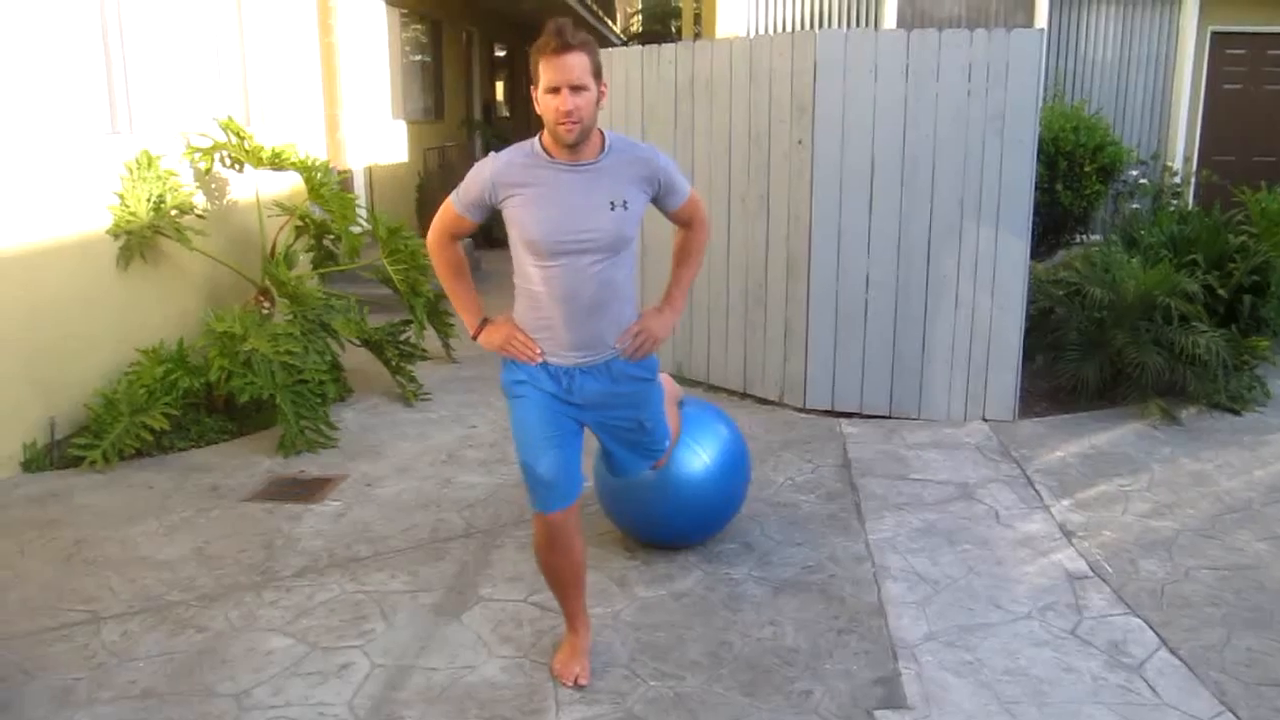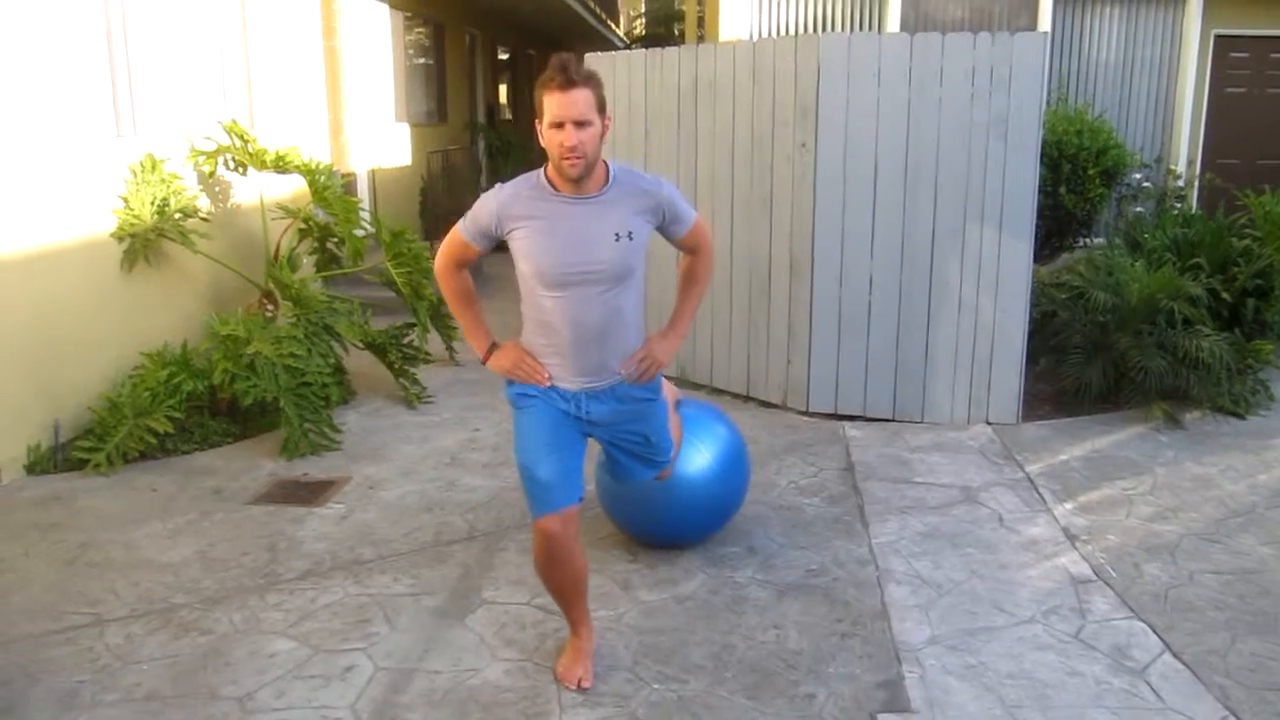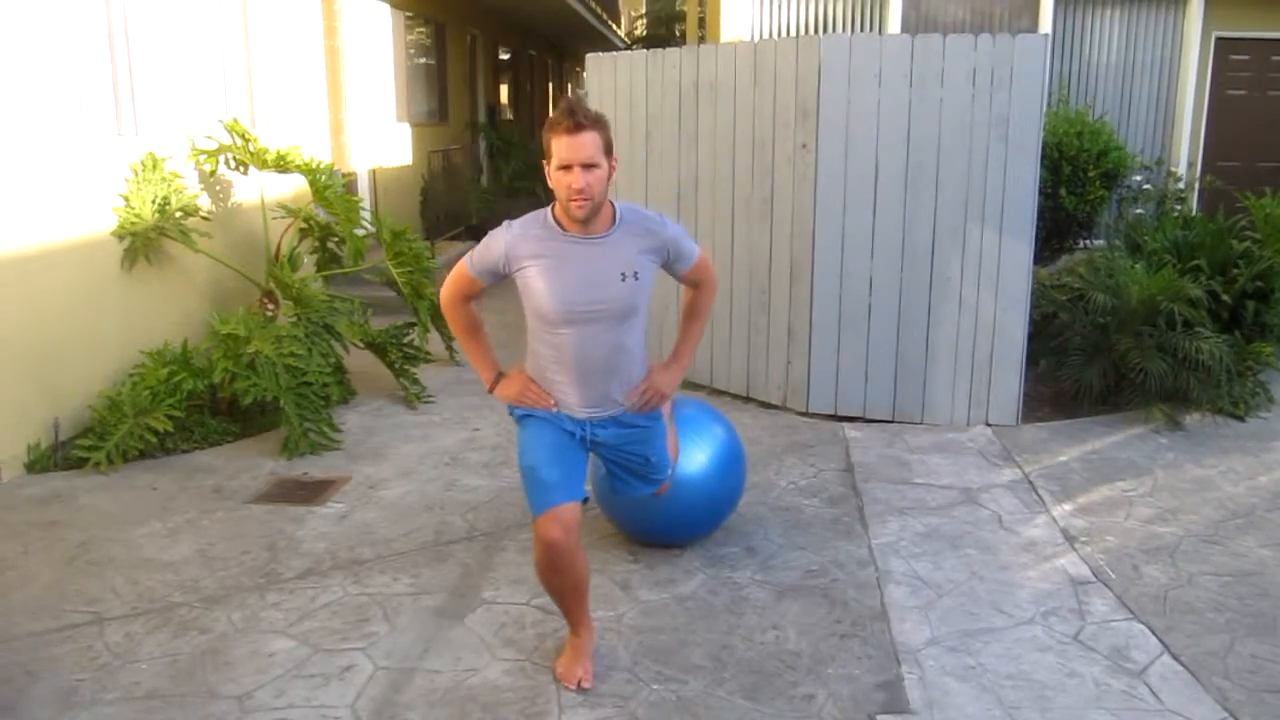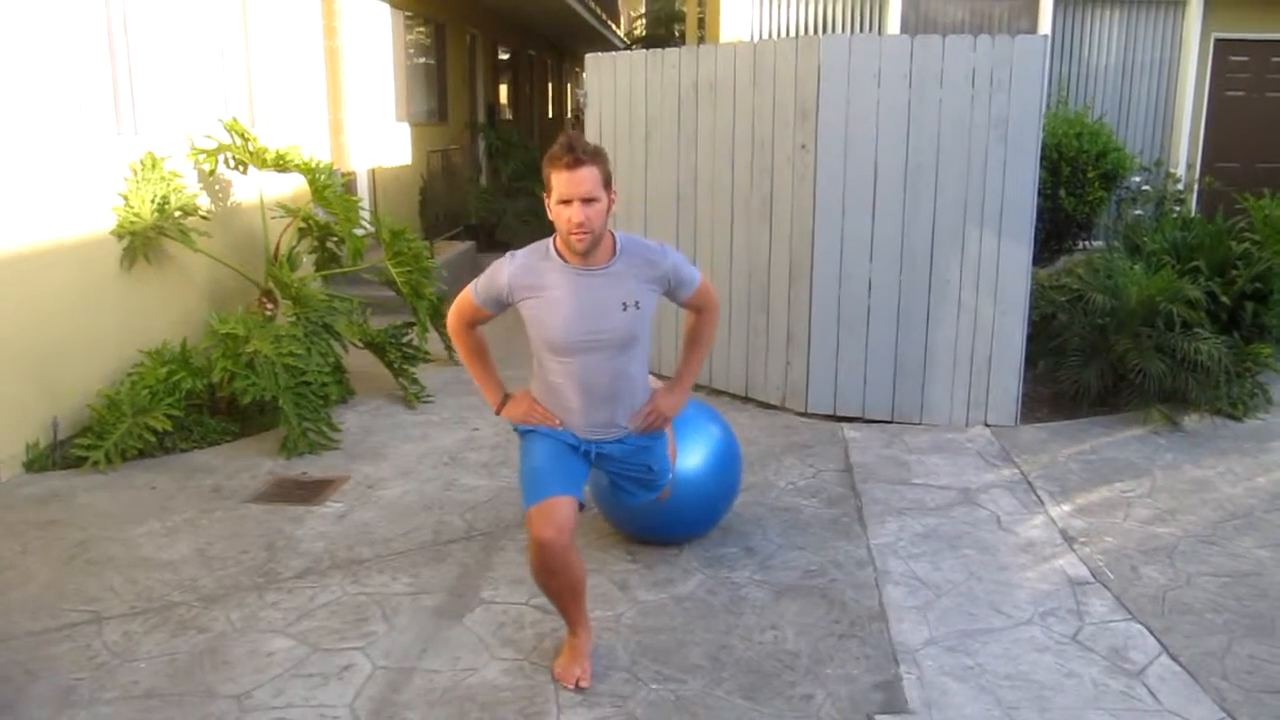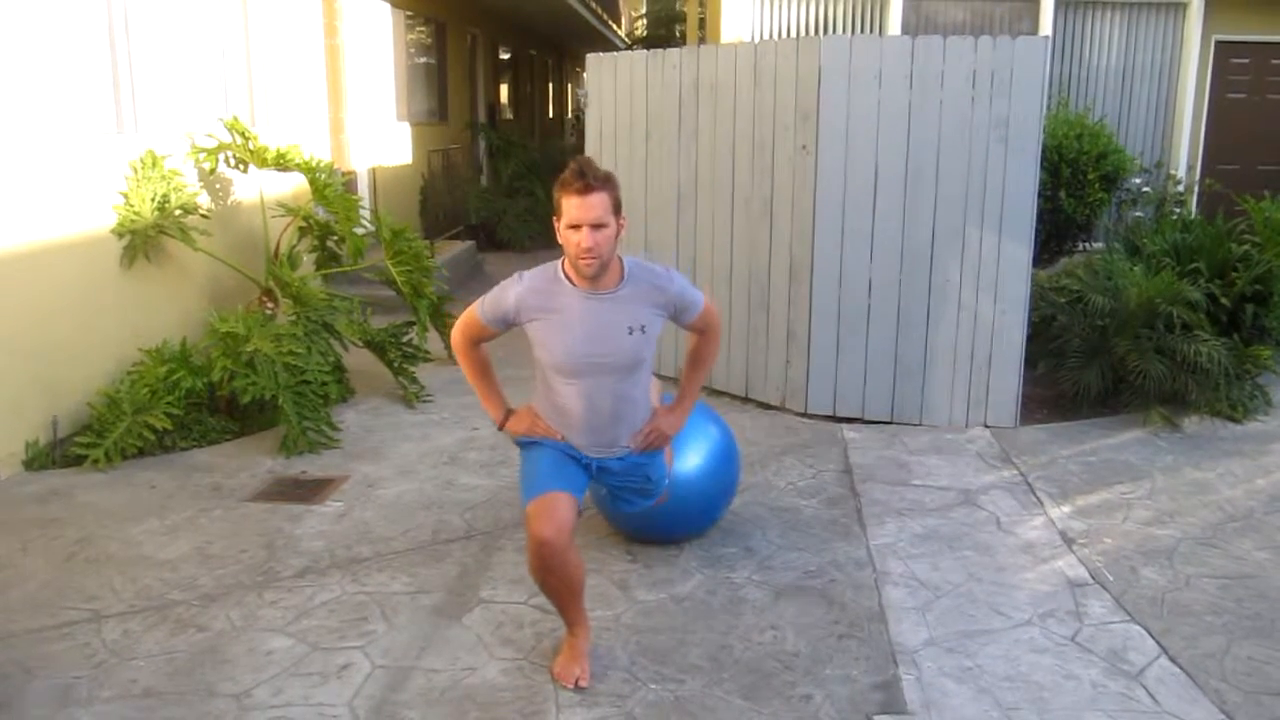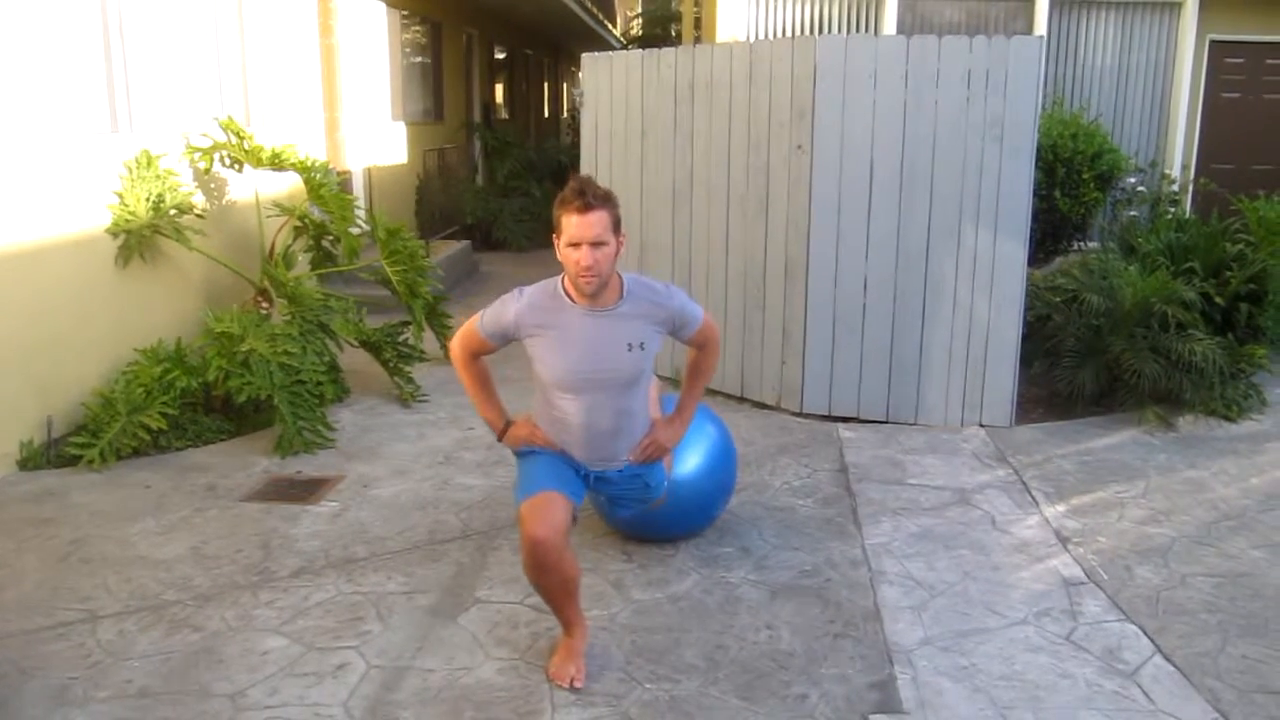
dt=0.4s
person 1, frame 1
left shoulder: (644, 164)
right shoulder: (501, 172)
left elbow: (694, 224)
right elbow: (441, 237)
left wrist: (670, 309)
right wrist: (479, 323)
left hip: (620, 363)
right hip: (537, 372)
left knee: (651, 460)
right knee: (555, 516)
left ankle: (663, 390)
right ankle: (577, 629)
person 1, frame 2
left shoulder: (649, 194)
right shoulder: (506, 204)
left elbow: (701, 249)
right elbow: (449, 264)
left wrist: (674, 334)
right wrist: (488, 348)
left hip: (626, 383)
right hip: (545, 391)
left knee: (657, 471)
right knee: (554, 528)
left ankle: (664, 398)
right ankle: (580, 632)
person 1, frame 3
left shoulder: (654, 233)
right shoulder: (514, 242)
left elbow: (703, 283)
right elbow: (453, 297)
left wrist: (676, 366)
right wrist: (495, 377)
left hip: (629, 407)
right hip: (550, 413)
left knee: (655, 488)
right knee: (556, 533)
left ankle: (663, 409)
right ankle: (580, 633)
person 1, frame 4
left shoulder: (655, 262)
right shoulder: (517, 272)
left elbow: (707, 307)
right elbow: (459, 322)
left wrist: (679, 389)
right wrist: (500, 399)
left hip: (632, 426)
right hip: (554, 429)
left knee: (656, 494)
right knee: (548, 536)
right ankle: (578, 633)
person 1, frame 5
left shoulder: (661, 287)
right shoulder: (525, 293)
left elbow: (709, 329)
right elbow: (463, 338)
left wrist: (679, 408)
right wrist: (503, 414)
left hip: (633, 442)
right hip: (556, 442)
left knee: (650, 500)
right knee: (547, 537)
right ankle: (576, 632)
person 1, frame 6
left shoulder: (660, 302)
right shoulder: (524, 308)
left elbow: (708, 342)
right elbow: (462, 350)
left wrist: (678, 421)
right wrist: (503, 425)
left hip: (631, 454)
right hip: (554, 451)
left knee: (652, 502)
right knee: (540, 536)
right ankle: (573, 631)
